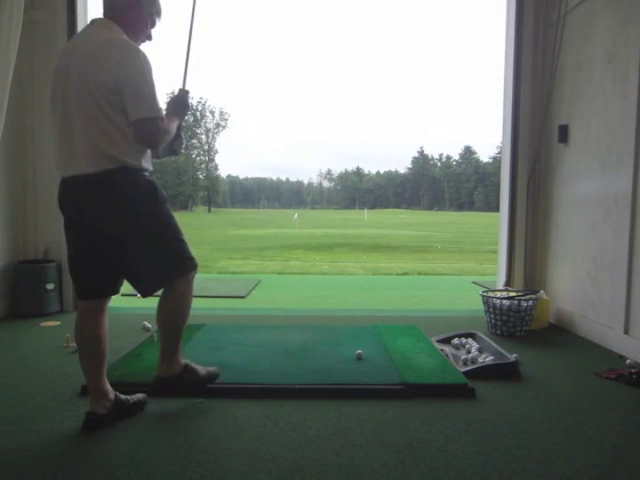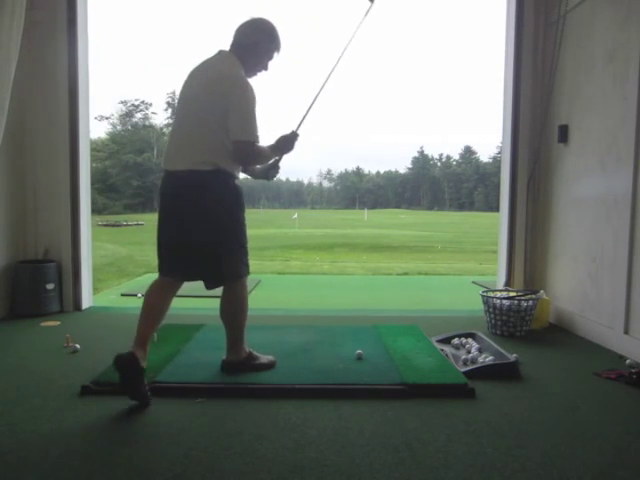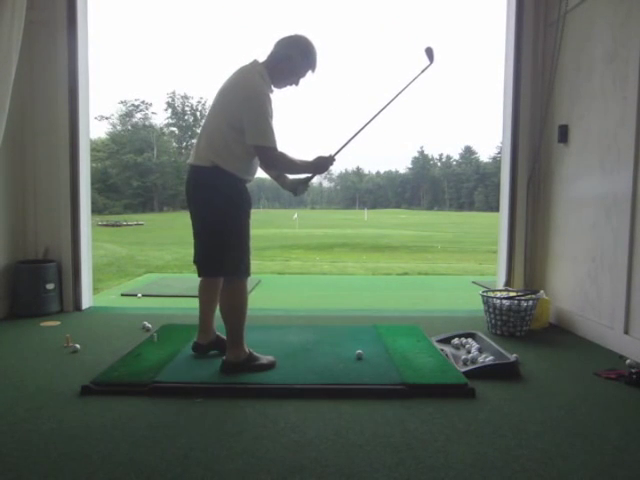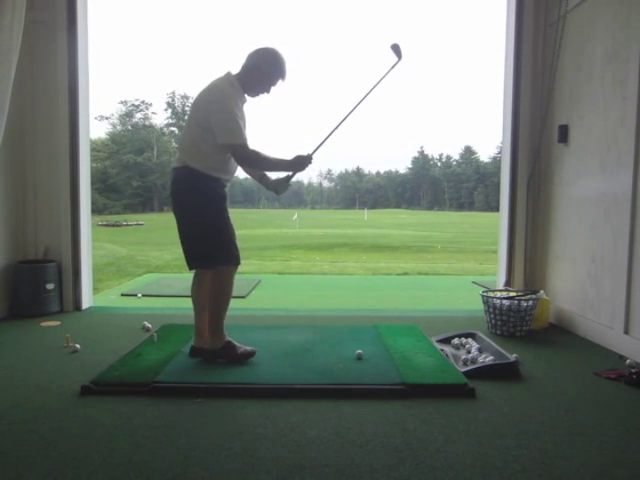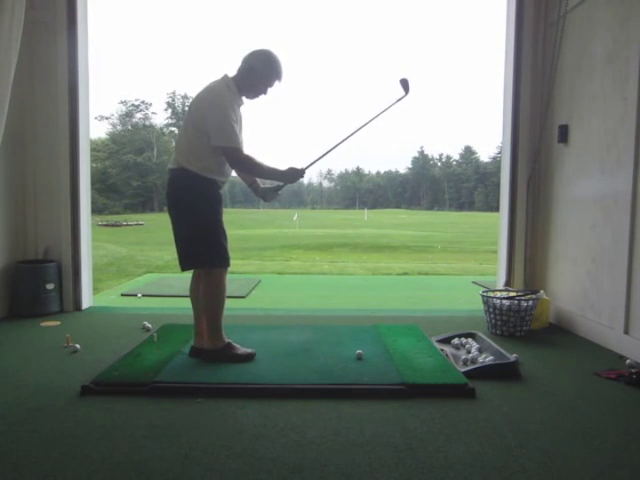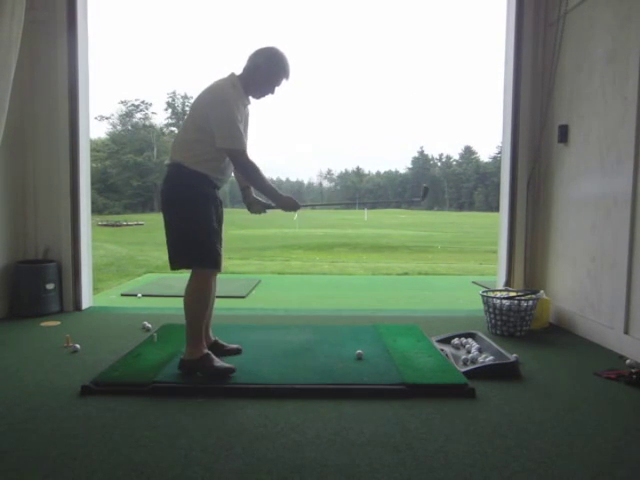
dt=0.7s
person 1, frame 1
left shoulder: (67, 53)
right shoulder: (127, 56)
right elbow: (151, 136)
left wrist: (161, 121)
right wrist: (174, 116)
left hip: (75, 187)
right hip: (120, 185)
left knee: (92, 297)
right knee: (178, 271)
left ankle: (100, 399)
right ankle: (170, 365)
person 1, frame 2
left shoulder: (200, 72)
right shoulder: (238, 84)
right elbow: (246, 152)
left wrist: (255, 169)
right wrist: (277, 150)
left hip: (175, 182)
right hip: (211, 188)
left knee: (170, 275)
right knee: (235, 276)
left ankle: (137, 354)
right ankle: (236, 353)
person 1, frame 3
left shoulder: (248, 79)
right shoulder: (256, 90)
left elbow: (257, 152)
right elbow: (268, 156)
left wrist: (286, 182)
right wrist: (311, 167)
left hip: (207, 180)
right hip: (220, 184)
left knee: (214, 266)
right knee: (234, 272)
left ankle: (206, 335)
right ankle: (237, 353)
person 1, frame 4
left shoulder: (229, 94)
right shoulder: (223, 96)
left elbow: (239, 155)
right elbow: (243, 155)
left wrist: (269, 182)
right wrist: (290, 165)
left hip: (199, 185)
right hip: (197, 186)
left knee: (208, 265)
right knee: (224, 262)
left ankle: (203, 339)
right ankle: (215, 340)
person 1, frame 5
left shoulder: (228, 97)
right shoulder: (219, 98)
left elbow: (234, 157)
right elbow: (236, 158)
left wrist: (257, 187)
right wrist: (281, 175)
left hip: (198, 187)
right hip: (193, 188)
left knee: (205, 267)
right knee: (215, 266)
left ankle: (202, 340)
right ankle: (215, 343)
person 1, frame 6
left shoulder: (237, 98)
right shoulder: (225, 97)
left elbow: (237, 159)
right elbow: (241, 161)
left wrist: (248, 196)
right wrist: (277, 197)
left hip: (202, 187)
right hip: (188, 186)
left knee: (208, 267)
right knee: (205, 267)
left ankle: (204, 339)
right ankle: (193, 353)
